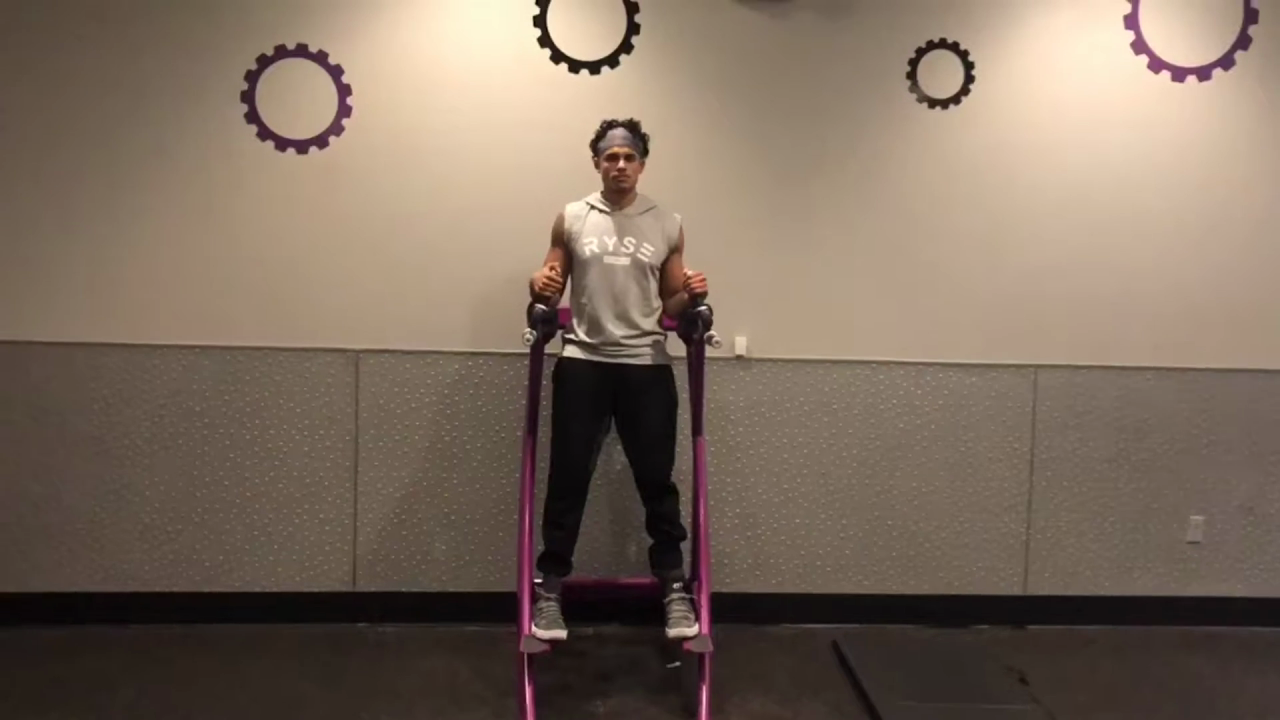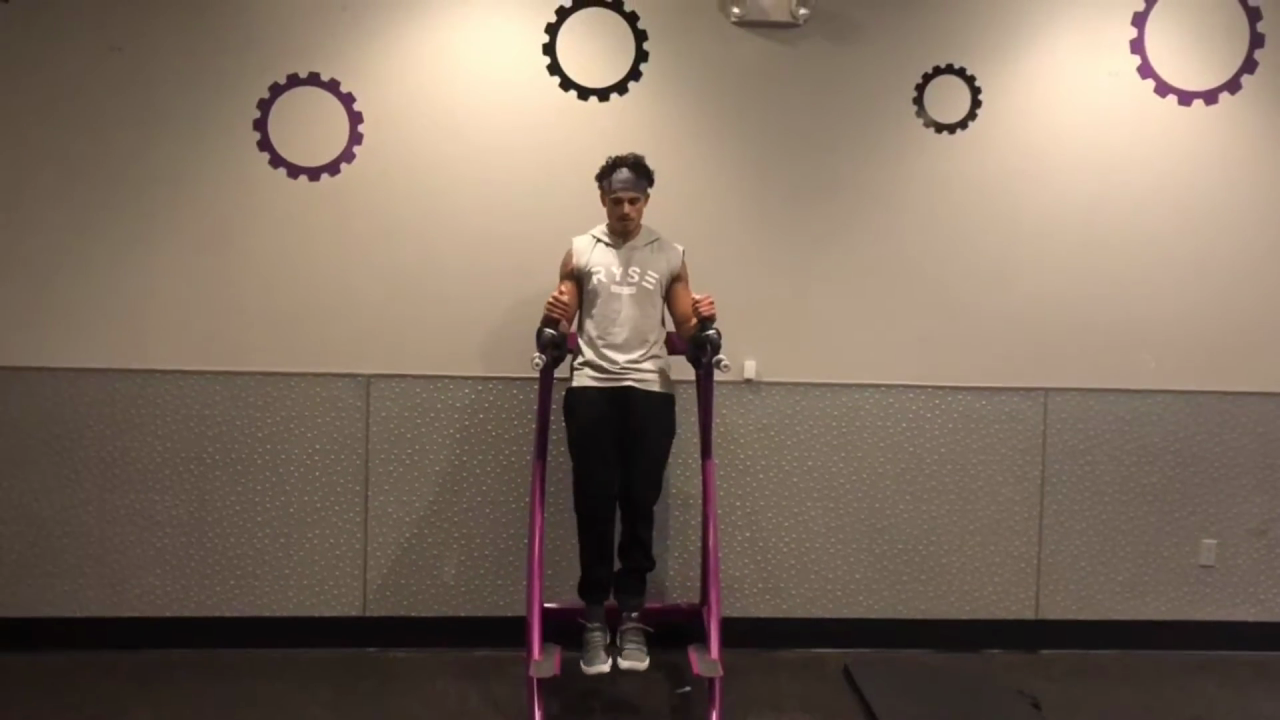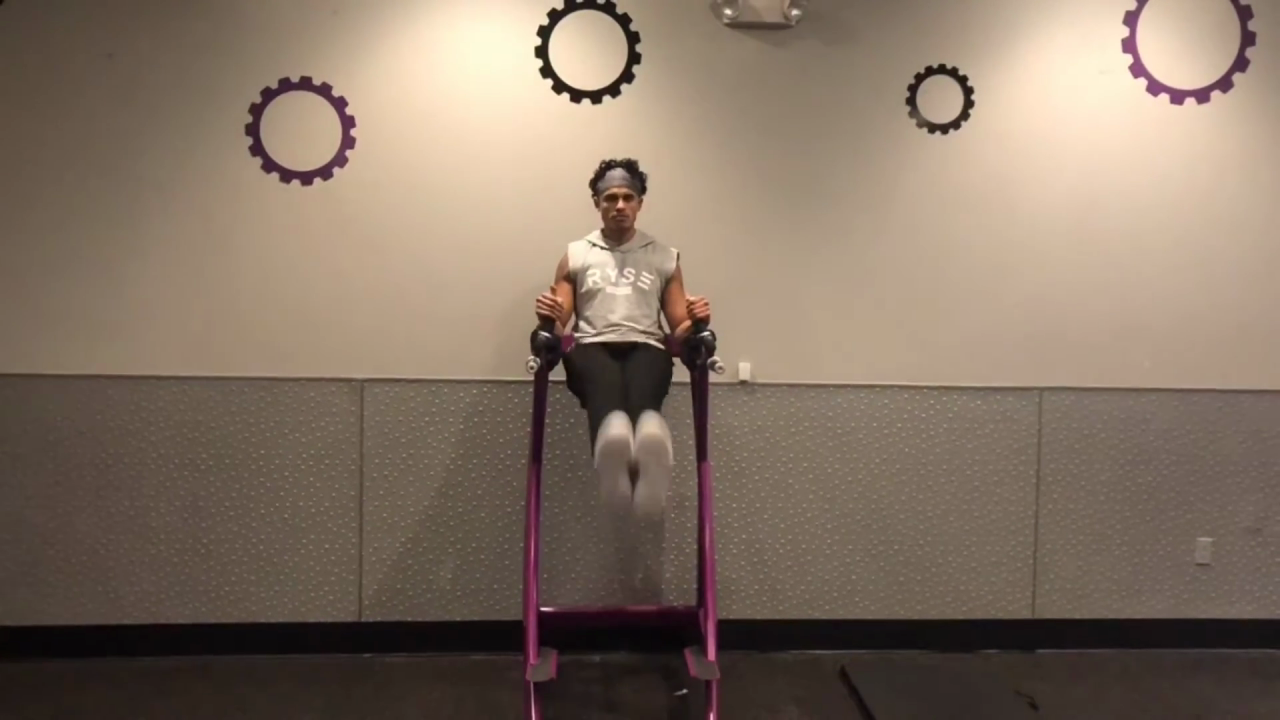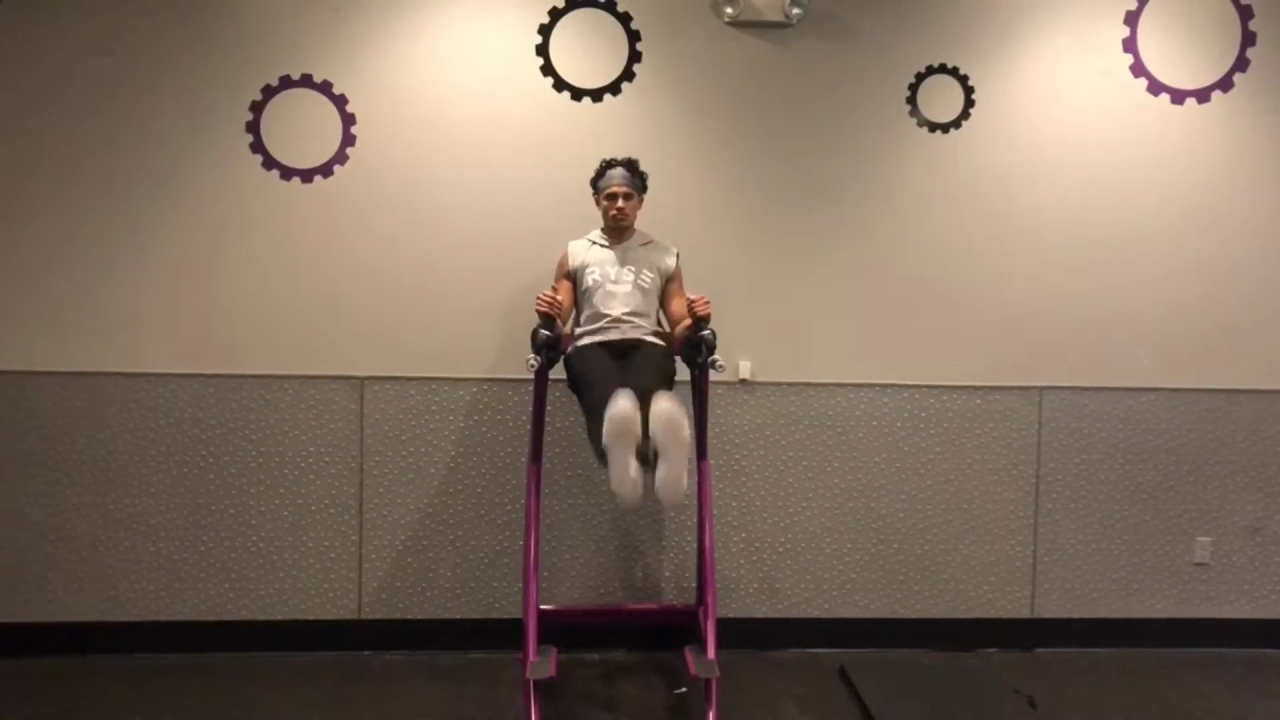
dt=1s
person 1, frame 1
left shoulder: (668, 225)
right shoulder: (571, 219)
left elbow: (672, 304)
right elbow: (551, 287)
left wrist: (692, 294)
right wrist: (540, 287)
left hip: (646, 366)
right hip: (583, 363)
left knee: (656, 480)
right knee: (568, 478)
left ankle: (674, 587)
right ankle: (550, 588)
person 1, frame 2
left shoulder: (670, 255)
right shoulder: (580, 251)
left elbow: (684, 330)
right elbow: (561, 327)
left wrist: (703, 319)
right wrist: (552, 318)
left hip: (649, 390)
right hip: (591, 389)
left knee: (638, 504)
right knee: (594, 504)
left ankle: (631, 616)
right ankle: (595, 618)
person 1, frame 3
left shoulder: (665, 256)
right shoulder: (576, 254)
left elbow: (679, 327)
right elbow: (558, 324)
left wrist: (695, 322)
right wrist: (548, 319)
left hip: (645, 348)
right hip: (592, 349)
left knee: (643, 393)
right knee: (604, 387)
left ankle: (646, 471)
right ankle: (615, 472)
person 1, frame 4
left shoulder: (664, 256)
right shoulder: (575, 253)
left elbow: (681, 332)
right elbow: (558, 329)
left wrist: (695, 321)
right wrist: (549, 320)
left hip: (647, 347)
right hip: (591, 347)
left knee: (651, 395)
right knee: (605, 399)
left ankle: (664, 452)
right ankle: (620, 454)
